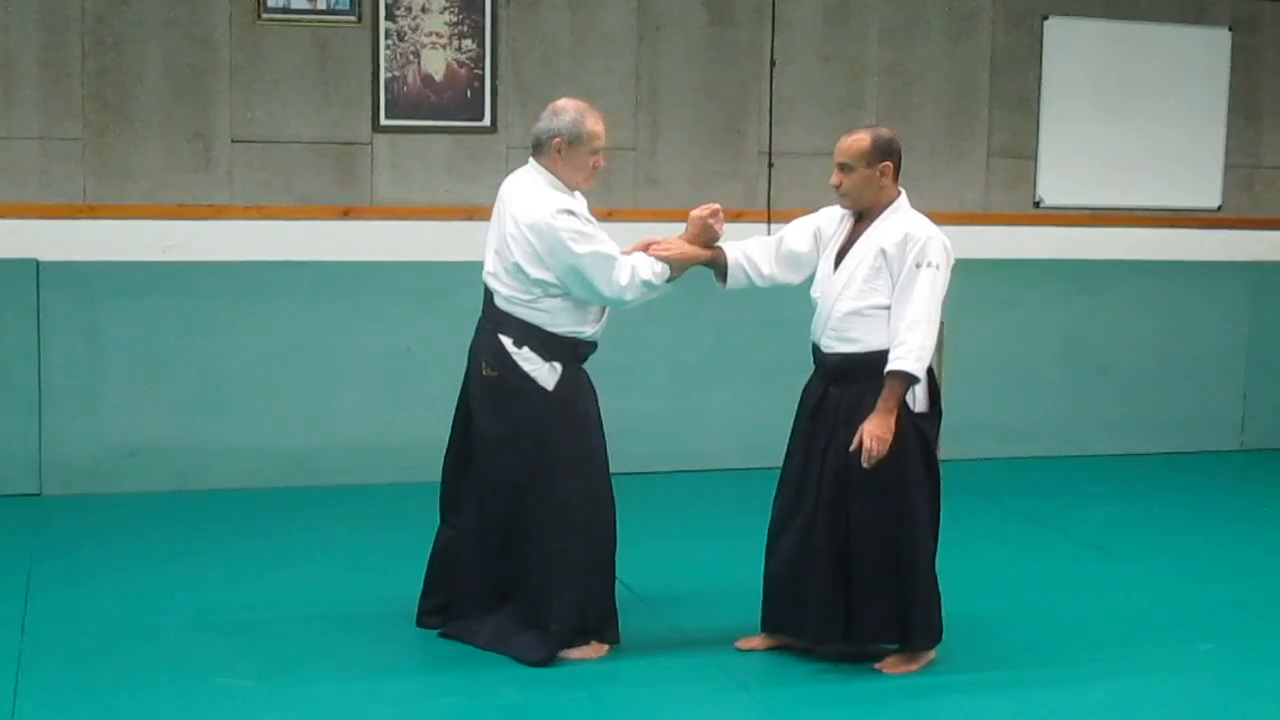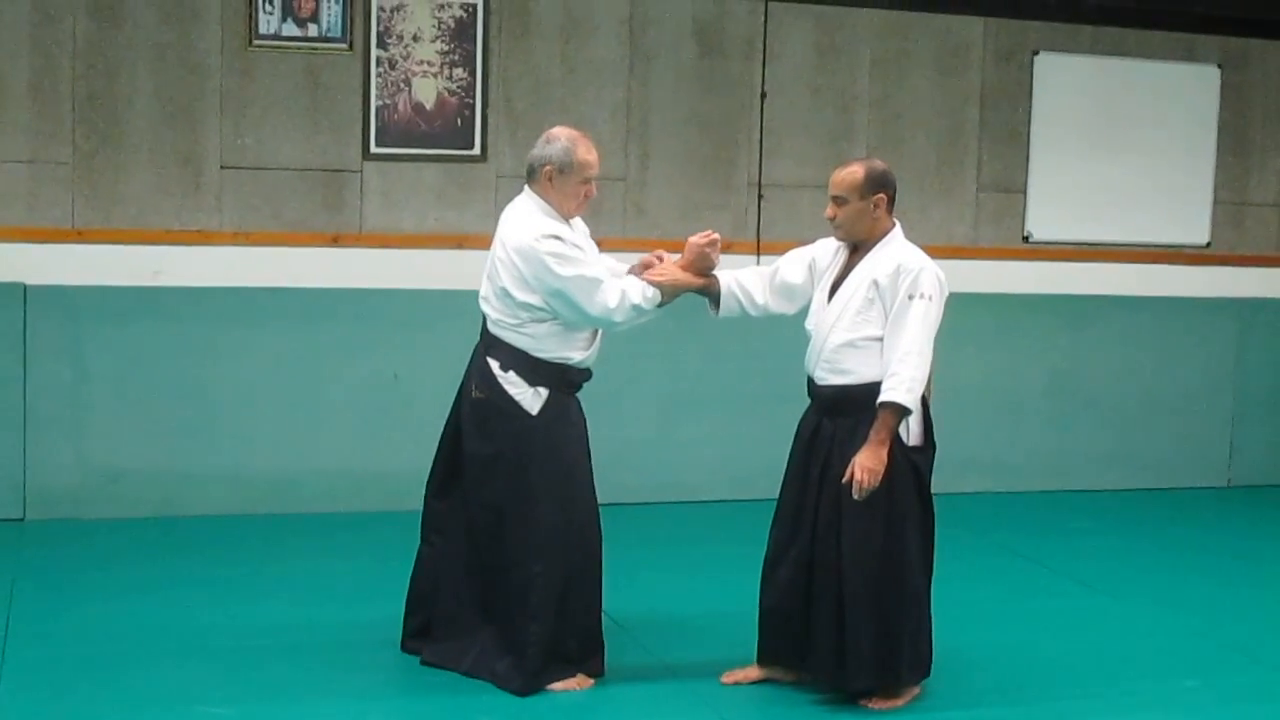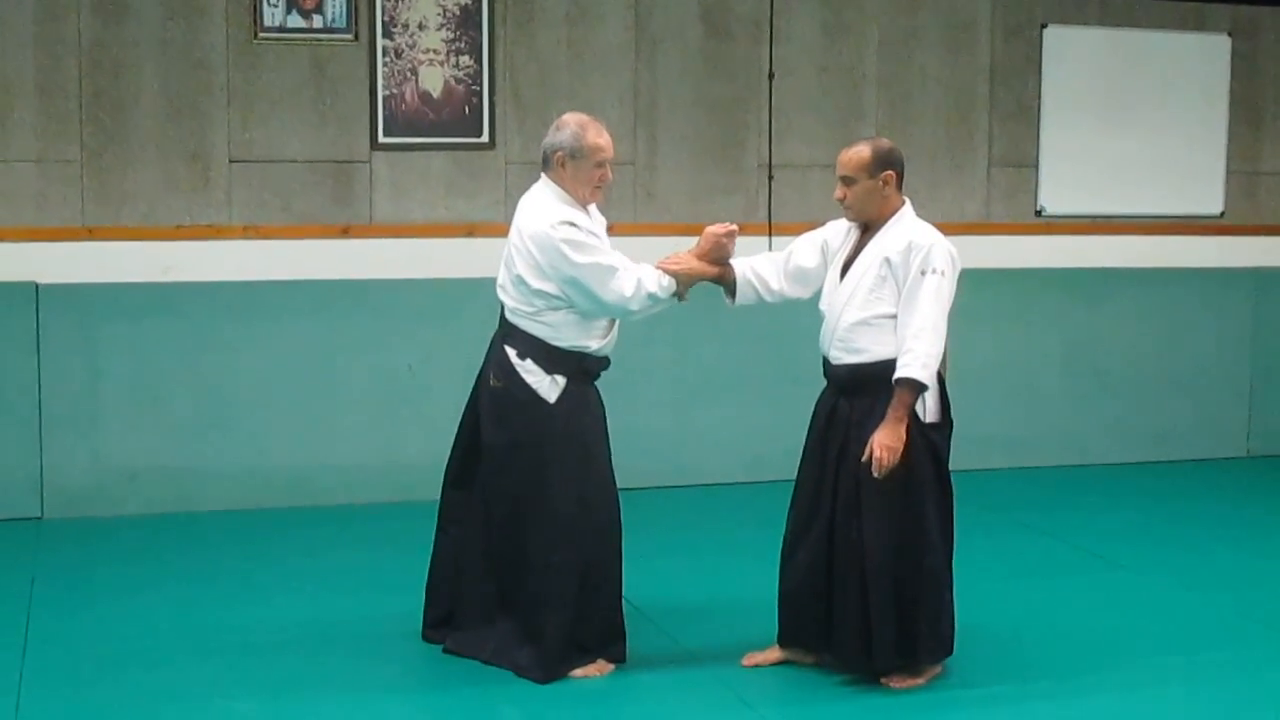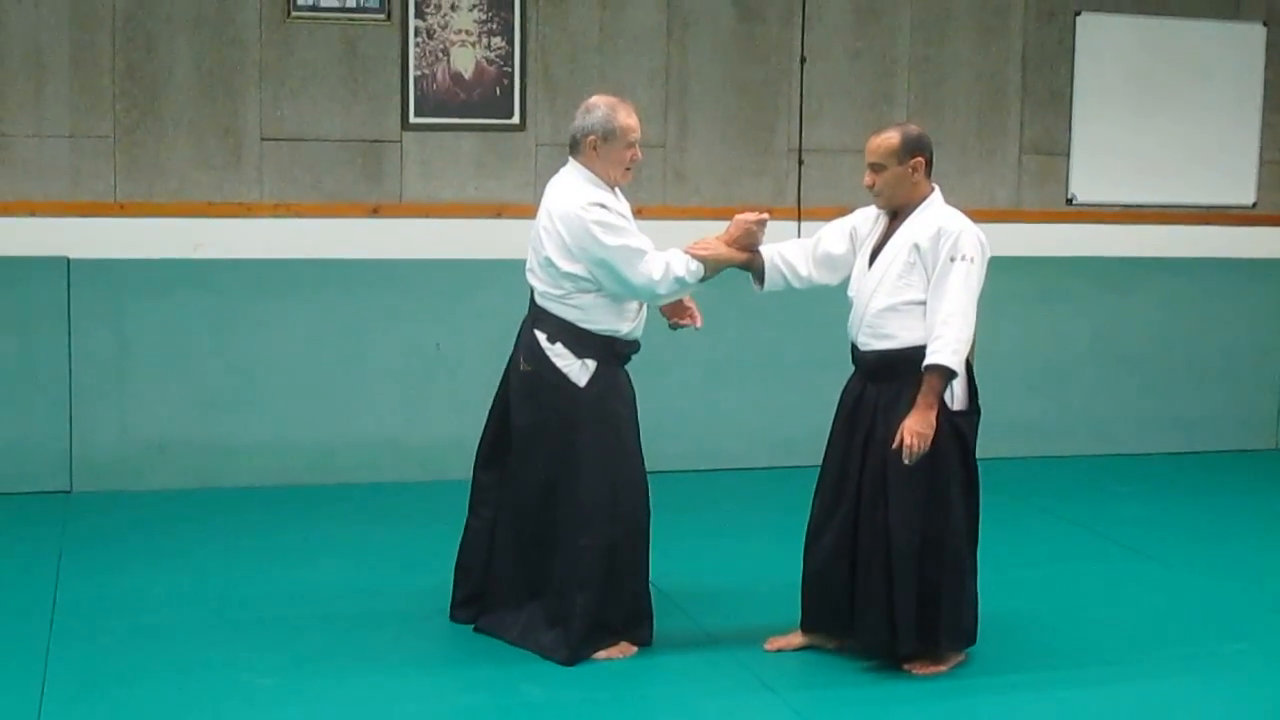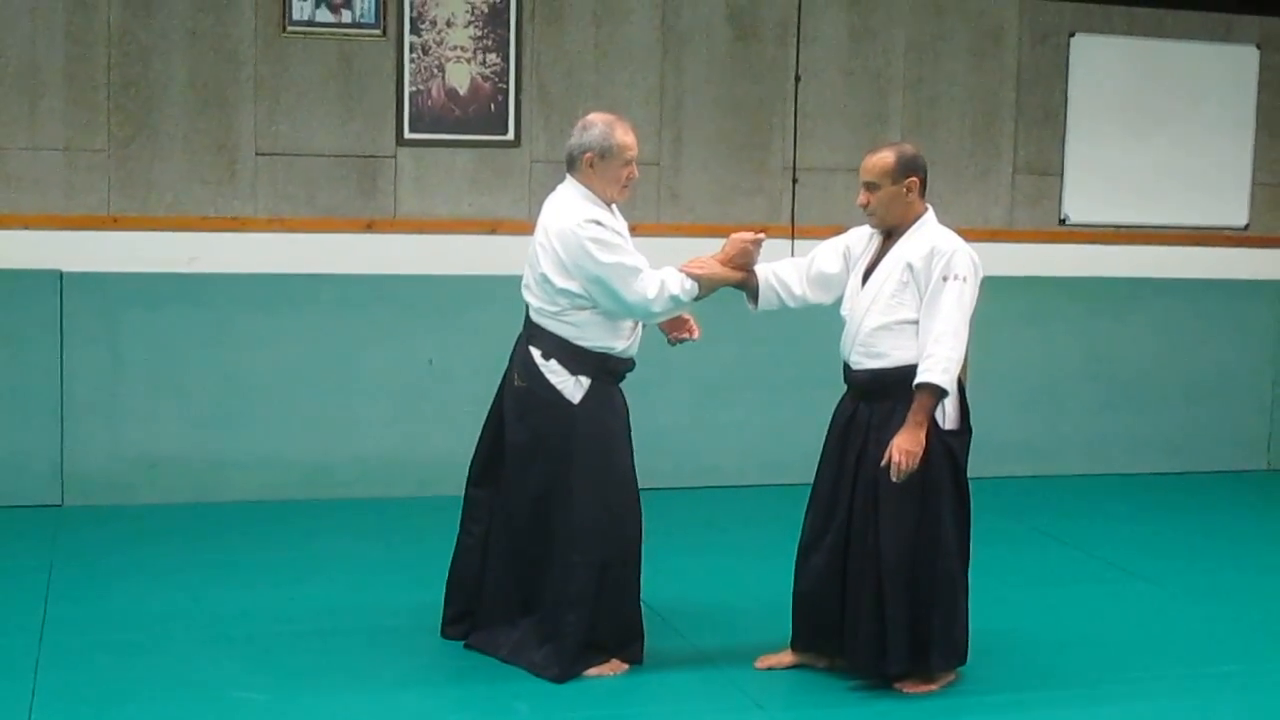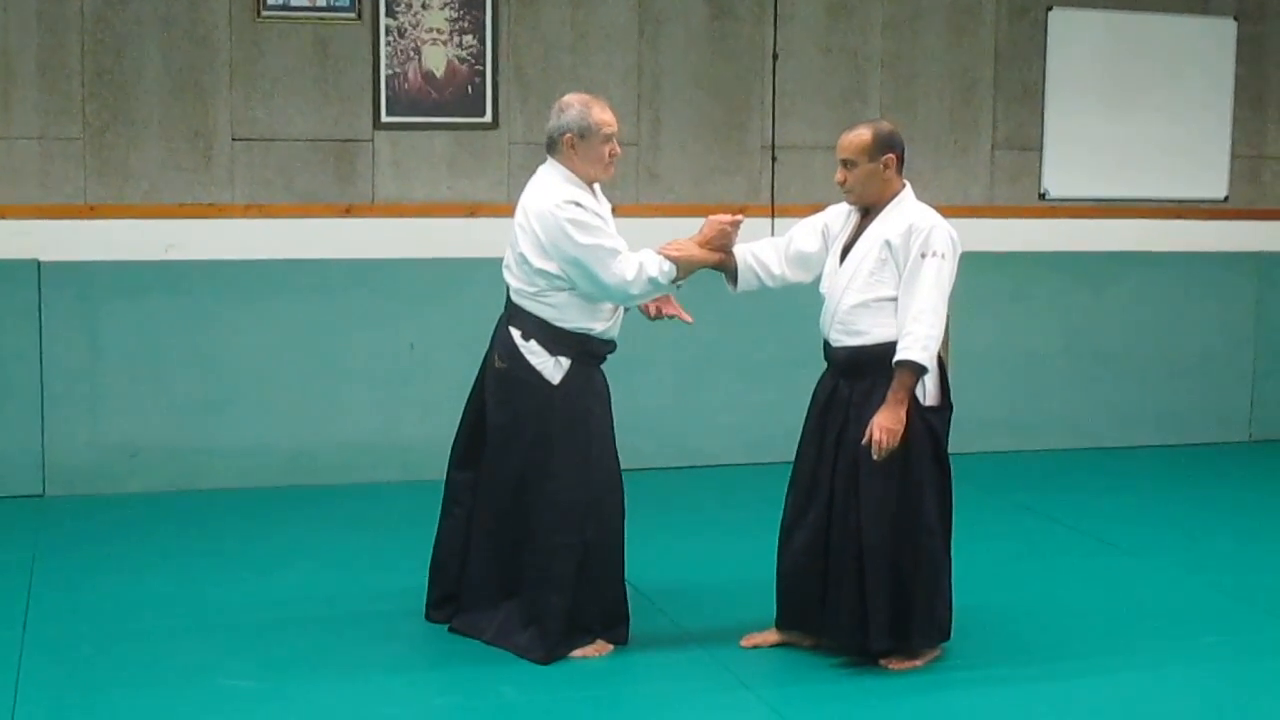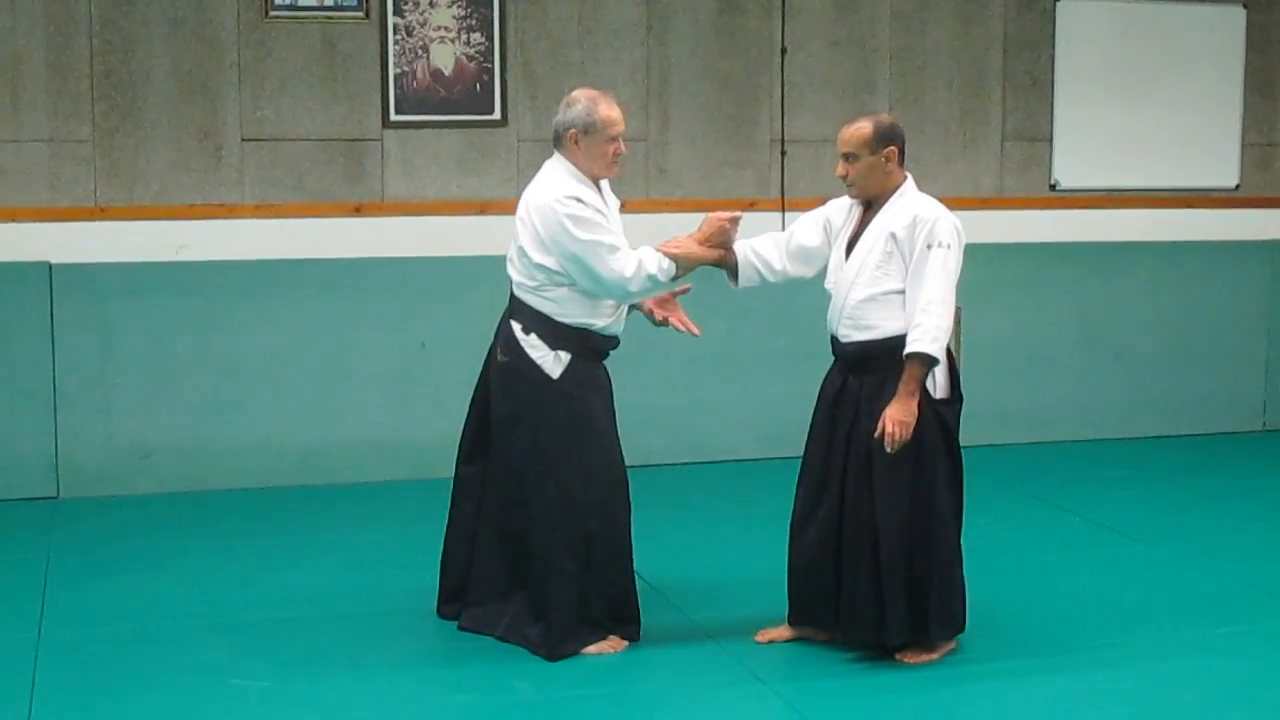
dt=0.7s
person 1, frame 1
left shoulder: (524, 185)
right shoulder: (549, 214)
left elbow: (581, 263)
right elbow: (617, 284)
left wrist: (626, 256)
right wrist: (687, 249)
left hip: (504, 354)
right hip: (535, 368)
left knee: (490, 485)
right knee: (568, 497)
left ankle: (462, 605)
right ankle: (560, 628)
person 1, frame 2
left shoulder: (545, 215)
right shoulder: (537, 238)
left elbow: (595, 272)
right elbow: (607, 304)
left wrist: (636, 268)
right wrist: (682, 273)
left hip: (505, 385)
right hip: (526, 396)
left knee: (474, 509)
right knee: (553, 525)
left ankle: (444, 630)
right ankle: (544, 659)
person 1, frame 3
left shoulder: (565, 205)
right shoulder: (553, 225)
left elbow: (608, 274)
right elbow: (620, 293)
left wrist: (663, 279)
right wrist: (697, 262)
left hip: (520, 374)
right hip: (545, 384)
left knee: (492, 497)
right knee: (572, 512)
left ankle: (465, 618)
right ankle: (565, 646)
person 1, frame 4
left shoulder: (583, 188)
right shoulder: (583, 207)
left elbow: (624, 269)
right elbow: (649, 274)
left wrist: (666, 298)
right wrist: (726, 247)
left hip: (553, 356)
right hip: (575, 367)
left knee: (527, 481)
right knee: (600, 497)
left ankle: (494, 597)
right ankle: (588, 628)
person 1, frame 5
left shoulder: (582, 206)
right shoulder: (580, 224)
left elbow: (620, 288)
right elbow: (644, 292)
left wrist: (663, 314)
right wrist: (721, 267)
left hip: (548, 373)
right hip: (569, 385)
left knee: (521, 498)
right knee: (592, 513)
left ankle: (486, 615)
right ankle: (575, 645)
person 1, frame 6
left shoulder: (571, 188)
right shoulder: (559, 206)
left elbow: (601, 271)
right elbow: (622, 276)
left wrist: (644, 293)
right wrist: (698, 249)
left hip: (532, 358)
right hip: (548, 366)
left knee: (503, 482)
right knee: (575, 494)
left ankle: (472, 599)
right ankle: (561, 628)
person 1, frame 7
left shoulder: (585, 184)
right shoulder: (560, 201)
left elbow: (603, 269)
right elbow: (619, 273)
left wrist: (645, 298)
right wrist: (697, 247)
left hip: (539, 354)
right hip: (550, 361)
left knee: (512, 478)
right knee: (581, 491)
left ankle: (485, 595)
right ankle: (574, 624)
person 2, frame 1
left shoulder: (918, 238)
right shoulder: (832, 223)
left elbow: (915, 333)
right elbow: (769, 257)
left wrist: (885, 412)
right wrist: (700, 253)
left hip: (886, 394)
right hip: (829, 387)
left knee: (892, 521)
right knee: (804, 510)
left ankle: (916, 639)
right ankle: (794, 624)
person 2, frame 2
left shoulder: (911, 270)
right shoulder: (827, 255)
left elbow: (907, 365)
right elbow: (763, 286)
left wrist: (877, 444)
right wrist: (694, 281)
left hip: (880, 425)
right hip: (824, 420)
left knee: (880, 555)
right knee: (798, 543)
left ankle: (899, 675)
right ankle: (787, 657)
person 2, frame 3
left shoulder: (923, 246)
right shoulder: (839, 236)
left elbow: (922, 341)
right elbow: (778, 272)
left wrist: (895, 422)
right wrist: (711, 270)
left hip: (897, 404)
right hip: (842, 400)
left knee: (901, 535)
right knee: (818, 523)
left ankle: (919, 655)
right ankle: (806, 639)
person 2, frame 4
left shoulder: (952, 233)
right shoulder: (867, 223)
left elbow: (951, 327)
right elbow: (807, 258)
left wrist: (925, 407)
right wrist: (740, 256)
left hip: (923, 389)
right hip: (869, 385)
left knee: (925, 521)
right knee: (842, 509)
left ankle: (941, 641)
right ankle: (829, 624)
person 2, frame 5
left shoulder: (946, 253)
right shoulder: (861, 242)
left elbow: (942, 347)
right elbow: (800, 277)
left wrist: (915, 426)
right wrist: (735, 275)
left hip: (916, 409)
right hip: (860, 405)
left knee: (916, 539)
right knee: (833, 528)
left ankle: (931, 660)
right ankle: (819, 643)
person 2, frame 6
left shoulder: (923, 229)
right shoulder: (841, 219)
left elbow: (922, 323)
right elbow: (781, 255)
left wrist: (896, 404)
right wrist: (716, 256)
left hip: (896, 384)
right hip: (841, 382)
left knee: (897, 516)
right knee: (815, 505)
left ankle: (917, 636)
right ankle: (805, 620)
person 2, frame 7
left shoulder: (928, 220)
right shoulder: (842, 213)
left elbow: (930, 315)
right elbow: (785, 251)
left wrist: (907, 395)
right wrist: (716, 252)
left hip: (905, 379)
right hip: (849, 377)
left knee: (911, 510)
right knee: (825, 500)
left ankle: (931, 630)
right ankle: (817, 615)
